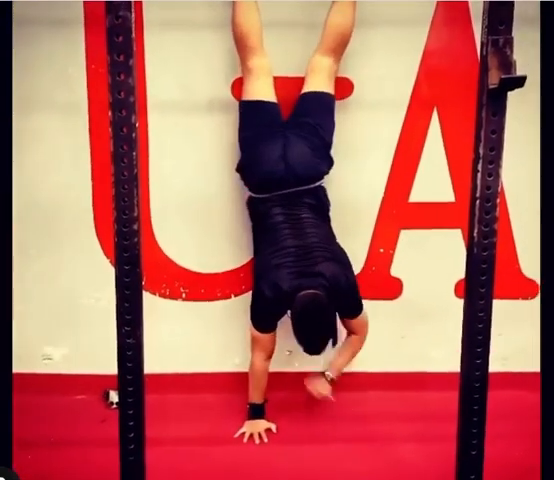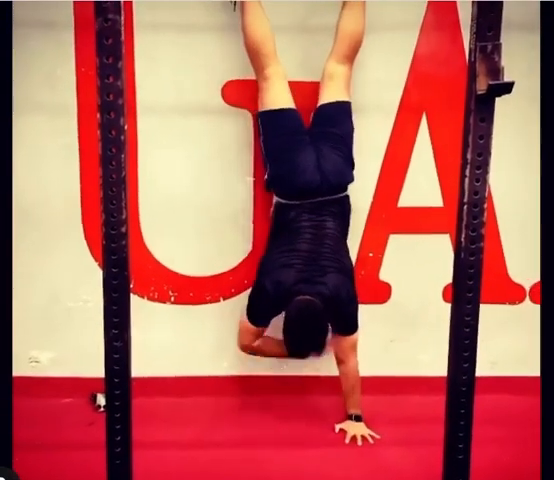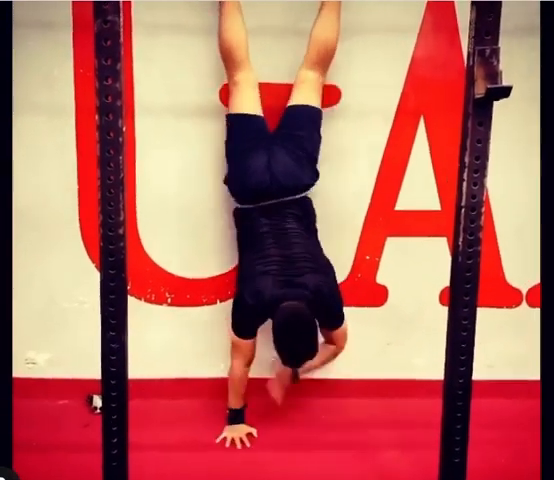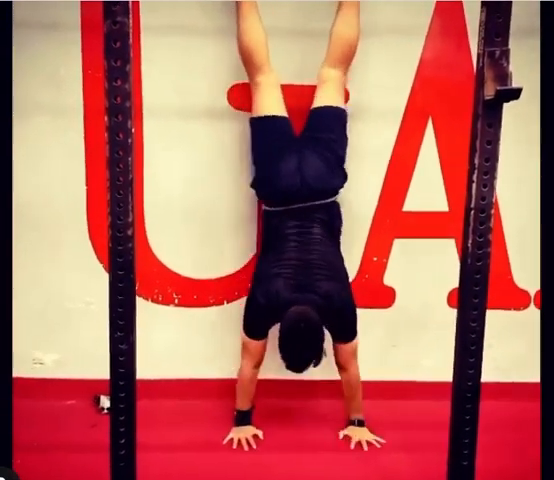
dt=0.4s
person 1, frame 1
left shoulder: (340, 279)
right shoulder: (271, 289)
right elbow: (261, 355)
left wrist: (328, 375)
right wrist: (254, 415)
left hip: (303, 168)
right hip: (268, 170)
left knee: (323, 60)
right knee: (256, 62)
person 1, frame 2
left shoulder: (341, 294)
right shoulder: (270, 287)
left elbow: (346, 361)
left wrist: (356, 418)
left hip: (328, 174)
right hip: (294, 178)
left knee: (337, 68)
right knee: (270, 70)
person 1, frame 3
left shoulder: (324, 291)
right shoulder: (252, 297)
left elbow: (337, 343)
right elbow: (240, 362)
left wrist: (293, 371)
right wrist: (233, 419)
left hip: (289, 179)
right hip: (254, 182)
left knee: (310, 73)
right knee: (242, 75)
person 1, frame 4
left shoulder: (339, 300)
right shoulder: (264, 297)
left elbow: (348, 368)
right elbow: (250, 364)
left wrist: (357, 422)
right wrist: (240, 420)
left hip: (316, 183)
right hip: (282, 185)
left knee: (331, 73)
right knee: (264, 78)
